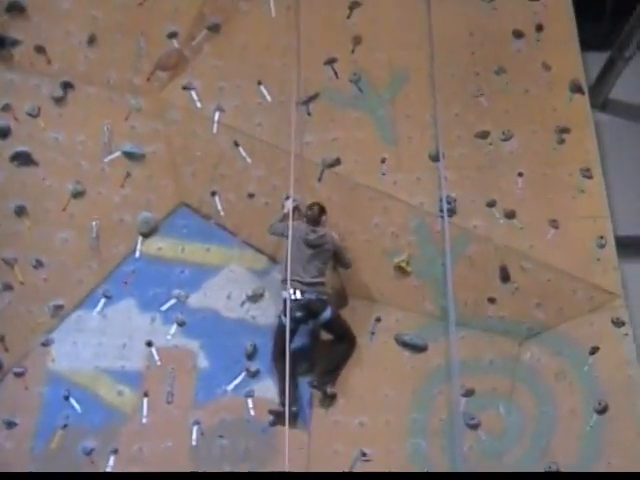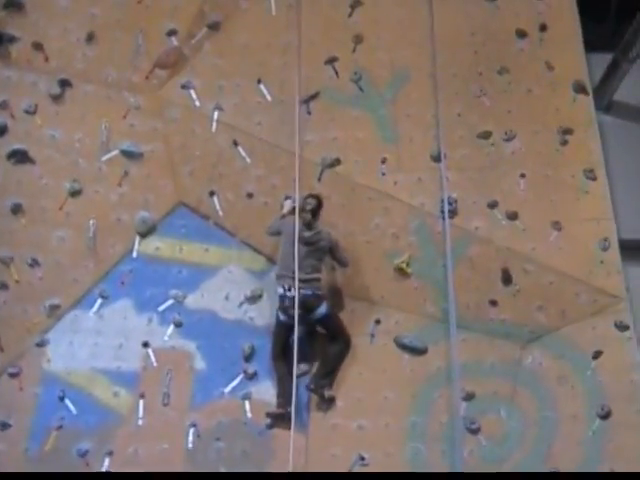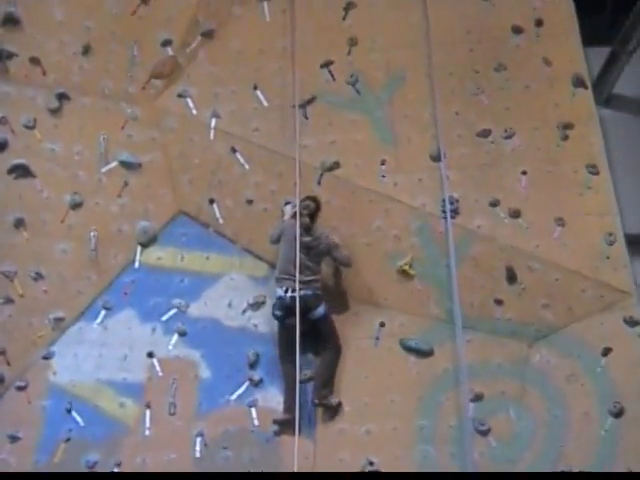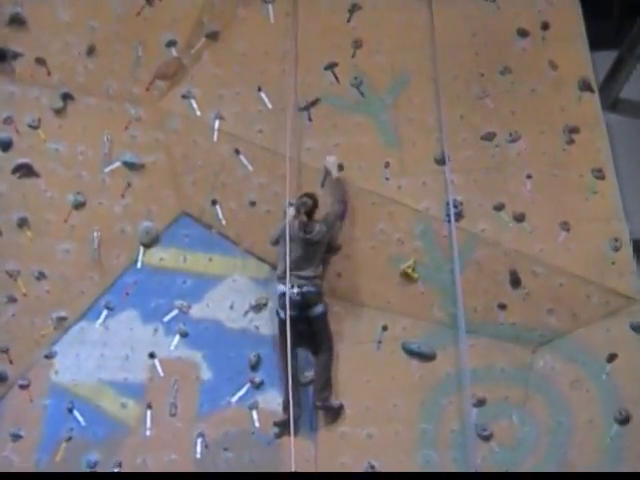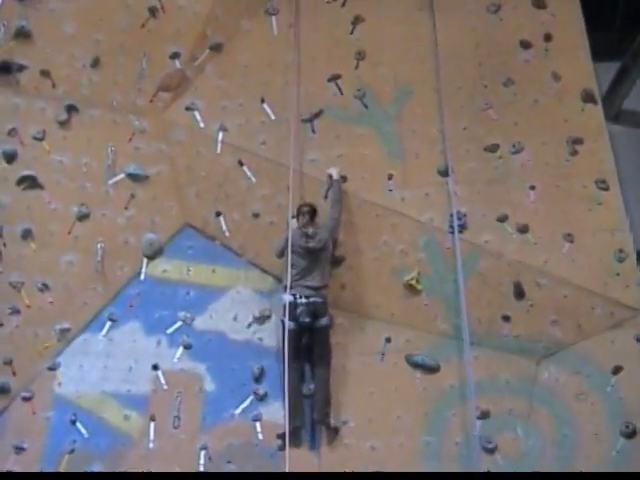
dt=0.3s
person 1, frame 1
left shoulder: (295, 228)
right shoulder: (330, 240)
left elbow: (272, 228)
right elbow: (346, 264)
left wrist: (286, 212)
left hip: (293, 300)
right hip: (317, 301)
left knee: (279, 355)
right knee: (347, 340)
left ankle: (287, 405)
right ankle: (324, 380)
person 1, frame 2
left shoulder: (288, 224)
right shoulder: (325, 237)
left elbow: (270, 230)
right elbow: (344, 262)
left wrist: (285, 212)
left hip: (287, 297)
right hip: (313, 297)
left knee: (279, 354)
right knee: (341, 340)
left ankle: (284, 406)
right ankle: (320, 383)
person 1, frame 3
left shoulder: (288, 228)
right shoulder: (325, 240)
left elbow: (273, 239)
right elbow: (347, 261)
left wrist: (286, 217)
left hip: (286, 298)
right hip: (312, 298)
left knee: (288, 357)
right knee: (331, 348)
left ankle: (290, 411)
right ankle: (322, 395)
person 1, frame 4
left shoulder: (288, 227)
right shoulder: (324, 228)
left elbow: (273, 241)
right elbow: (341, 204)
right wrist: (334, 175)
left hip: (288, 295)
right hip: (312, 295)
left knee: (287, 354)
right knee: (324, 349)
left ankle: (290, 412)
right ankle: (323, 397)
person 1, frame 5
left shoulder: (292, 237)
right shoulder: (327, 235)
left elbow: (278, 253)
right elbow: (335, 208)
right wrist: (336, 180)
left hip: (295, 305)
right hip: (319, 305)
left knee: (293, 365)
right knee: (321, 364)
left ankle: (295, 425)
right ankle: (323, 416)
